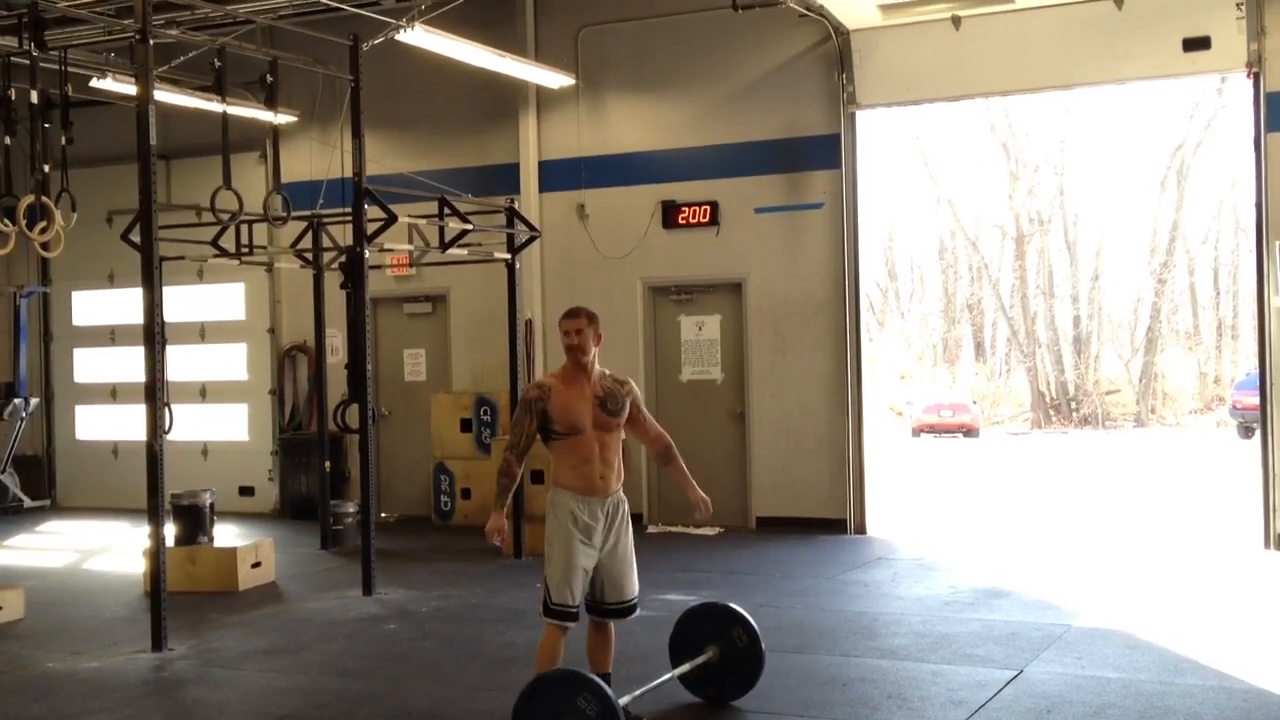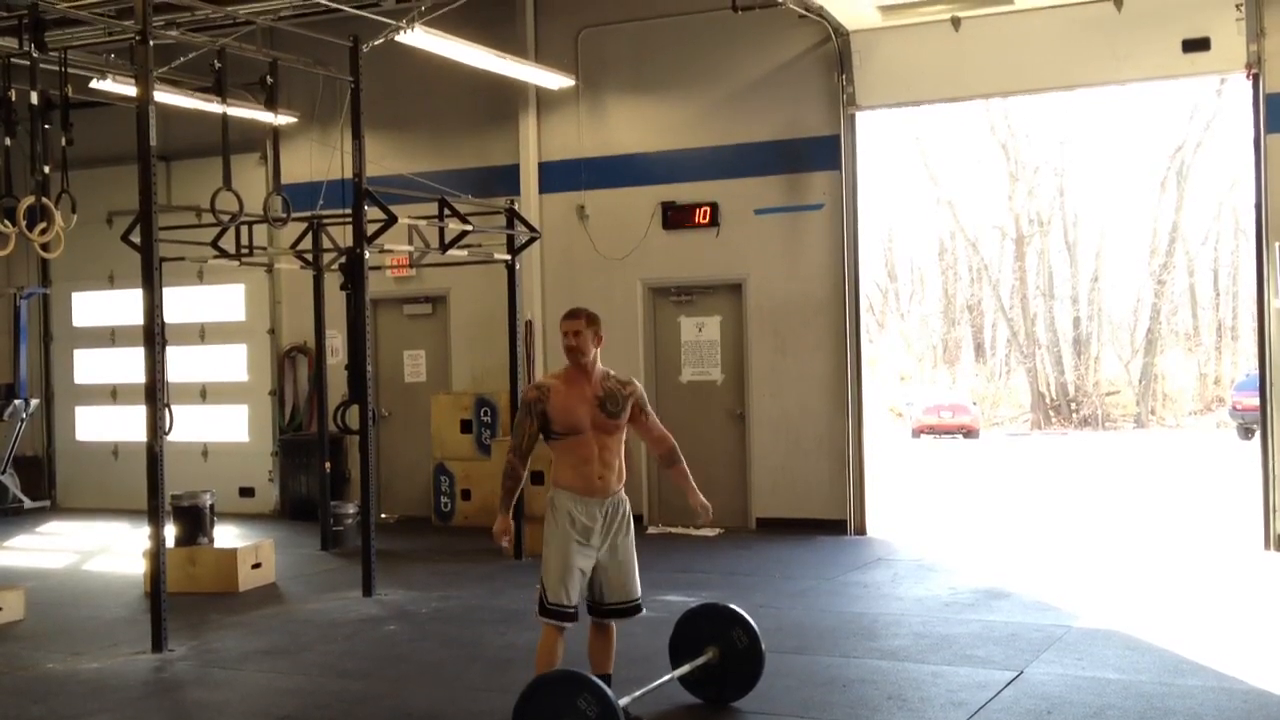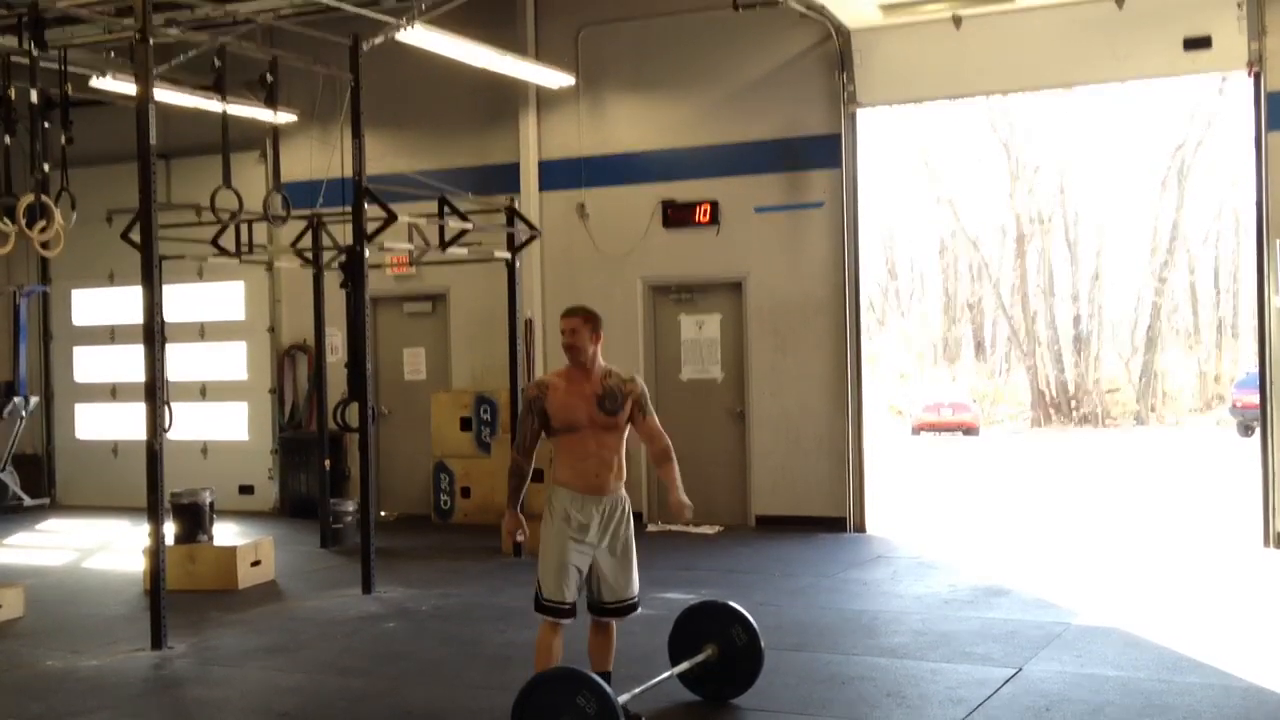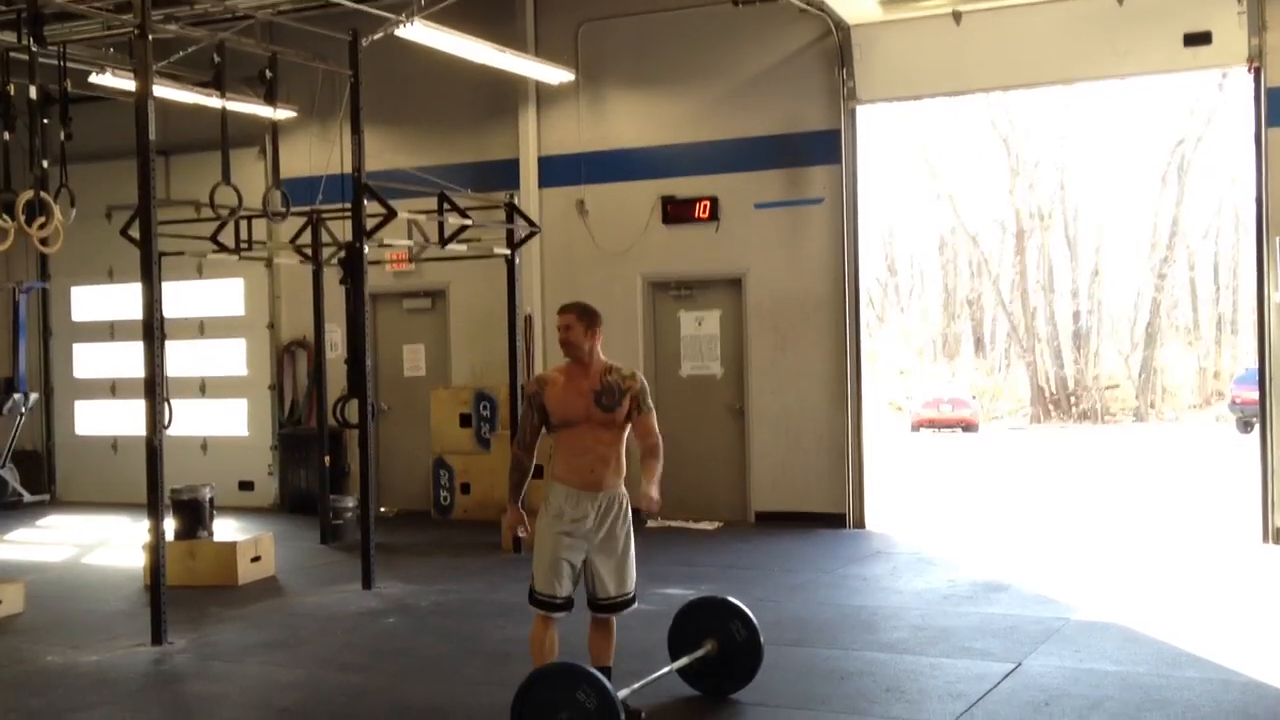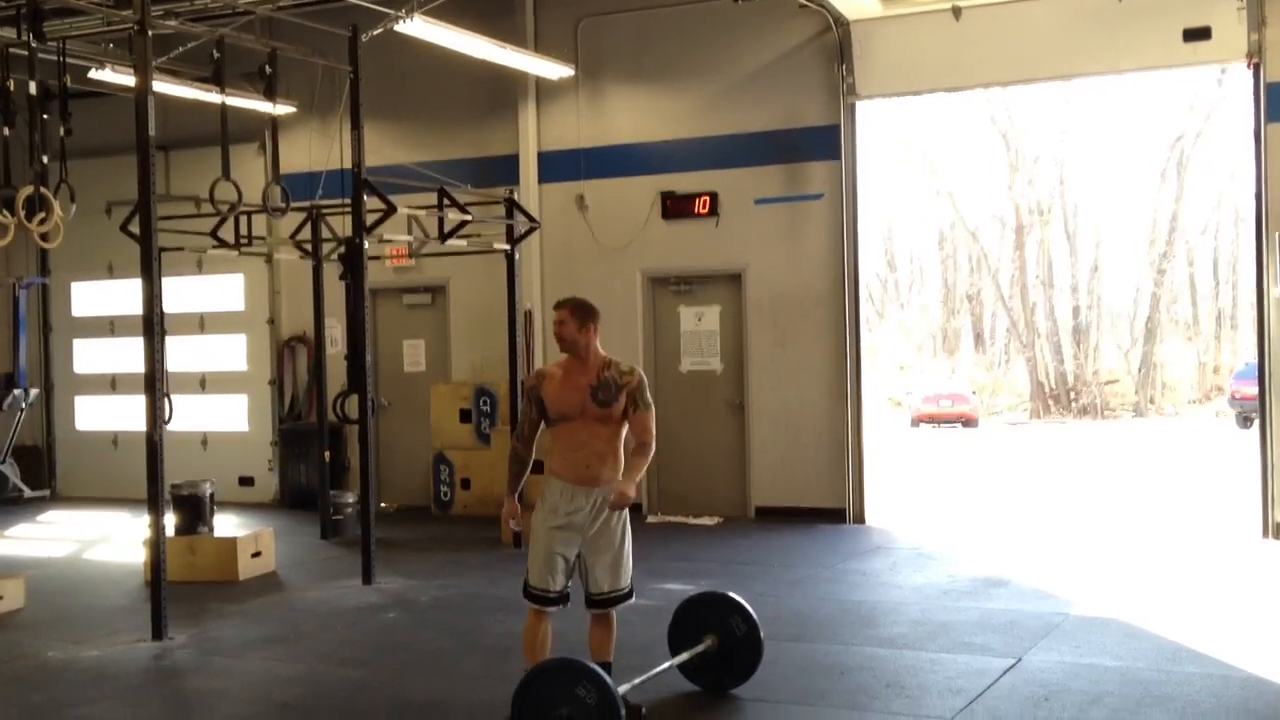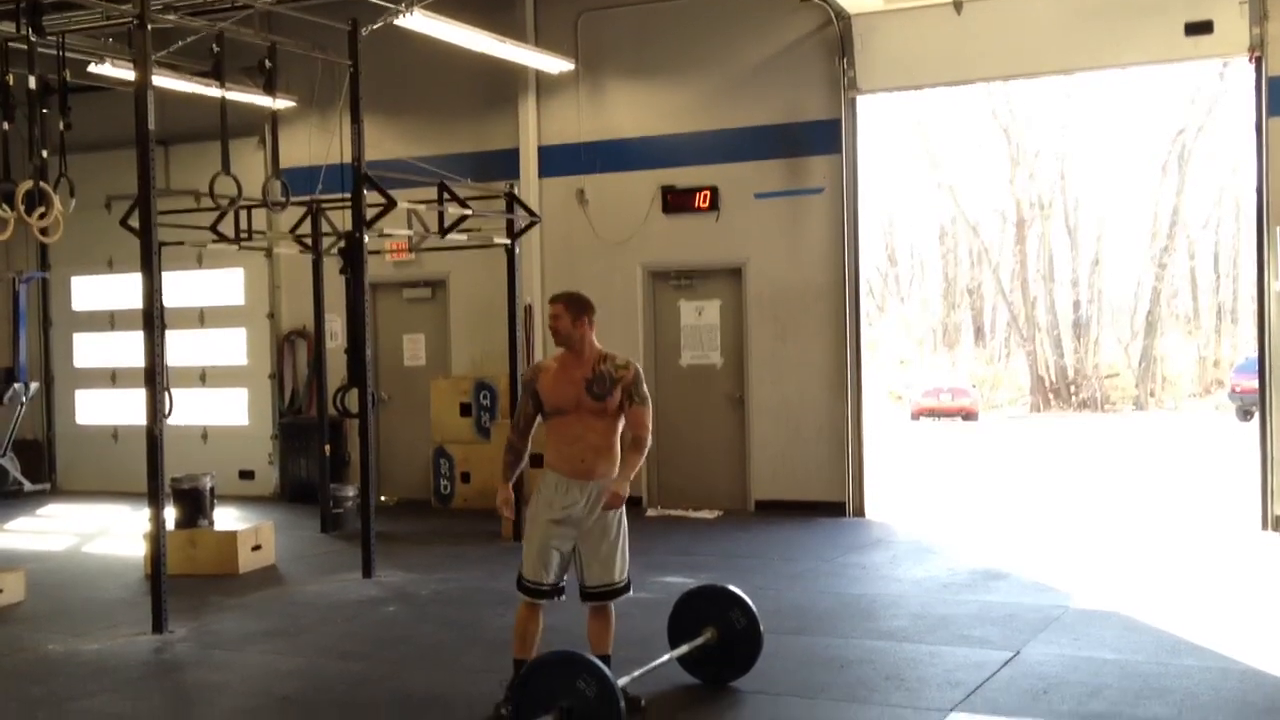
dt=0.1s
person 1, frame 1
left shoulder: (621, 389)
right shoulder: (542, 393)
left elbow: (657, 441)
right elbow: (514, 454)
left wrist: (691, 488)
right wrist: (499, 511)
left hip: (614, 508)
right hip: (569, 510)
left knee: (606, 614)
right knee: (560, 618)
person 1, frame 2
left shoulder: (626, 390)
right shoulder: (542, 393)
left elbow: (661, 443)
right elbow: (518, 456)
left wrist: (692, 492)
right wrist: (504, 512)
left hip: (615, 509)
right hip: (569, 510)
left knee: (607, 615)
right knee: (557, 618)
person 1, frame 3
left shoulder: (628, 387)
right shoulder: (543, 391)
left elbow: (659, 443)
right elbow: (522, 452)
left wrist: (677, 490)
right wrist: (511, 509)
left hip: (614, 507)
right hip: (566, 508)
left knee: (608, 612)
right knee: (554, 613)
person 1, frame 4
left shoulder: (629, 383)
right shoulder: (544, 385)
left elbow: (651, 442)
right elbow: (524, 447)
left wrist: (650, 484)
right wrist: (514, 503)
left hip: (612, 504)
right hip: (563, 503)
left knee: (606, 608)
right knee: (549, 608)
person 1, frame 5
left shoulder: (628, 378)
right shoulder: (543, 381)
left elbow: (645, 439)
right elbow: (523, 441)
left wrist: (630, 480)
right wrist: (512, 494)
left hip: (608, 499)
right hip: (559, 497)
left knee: (605, 603)
right knee: (541, 601)
person 1, frame 6
left shoulder: (624, 372)
right shoulder: (539, 374)
left elbow: (640, 435)
right elbow: (520, 433)
left wrist: (624, 480)
right wrist: (506, 483)
left hip: (603, 493)
right hip: (554, 491)
left knee: (602, 596)
right knee: (534, 593)
right ankle: (518, 684)
